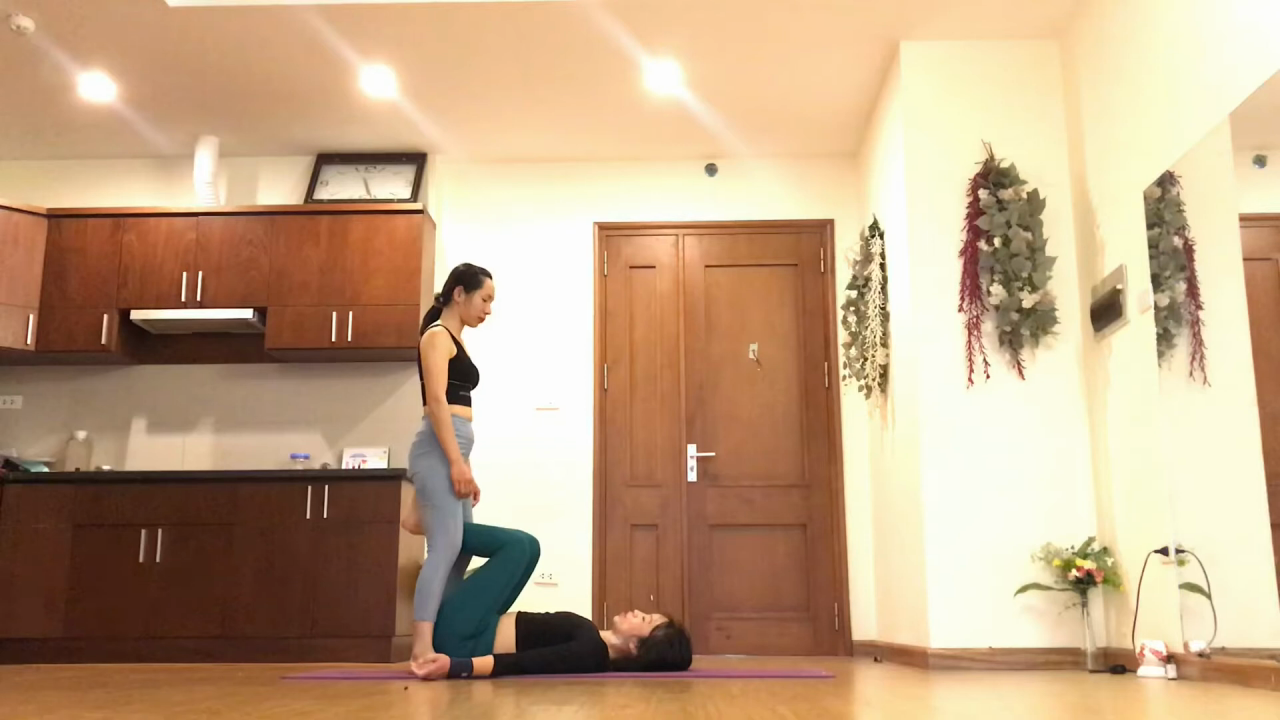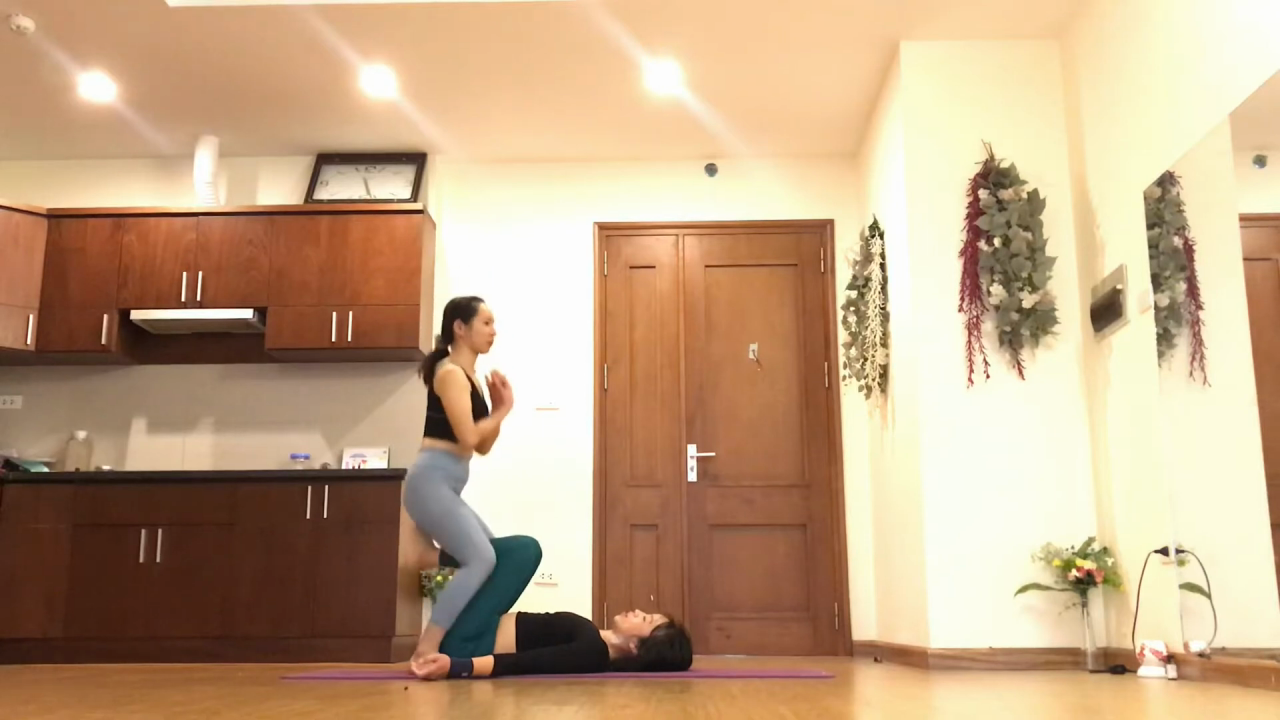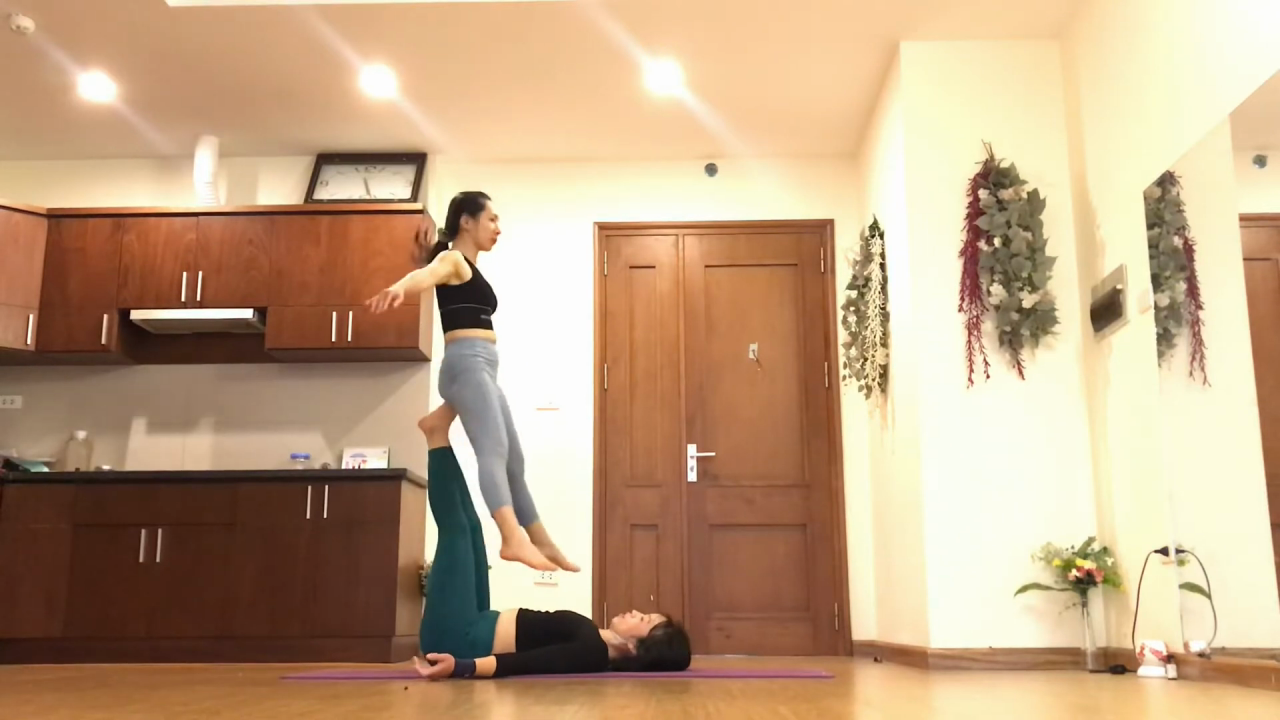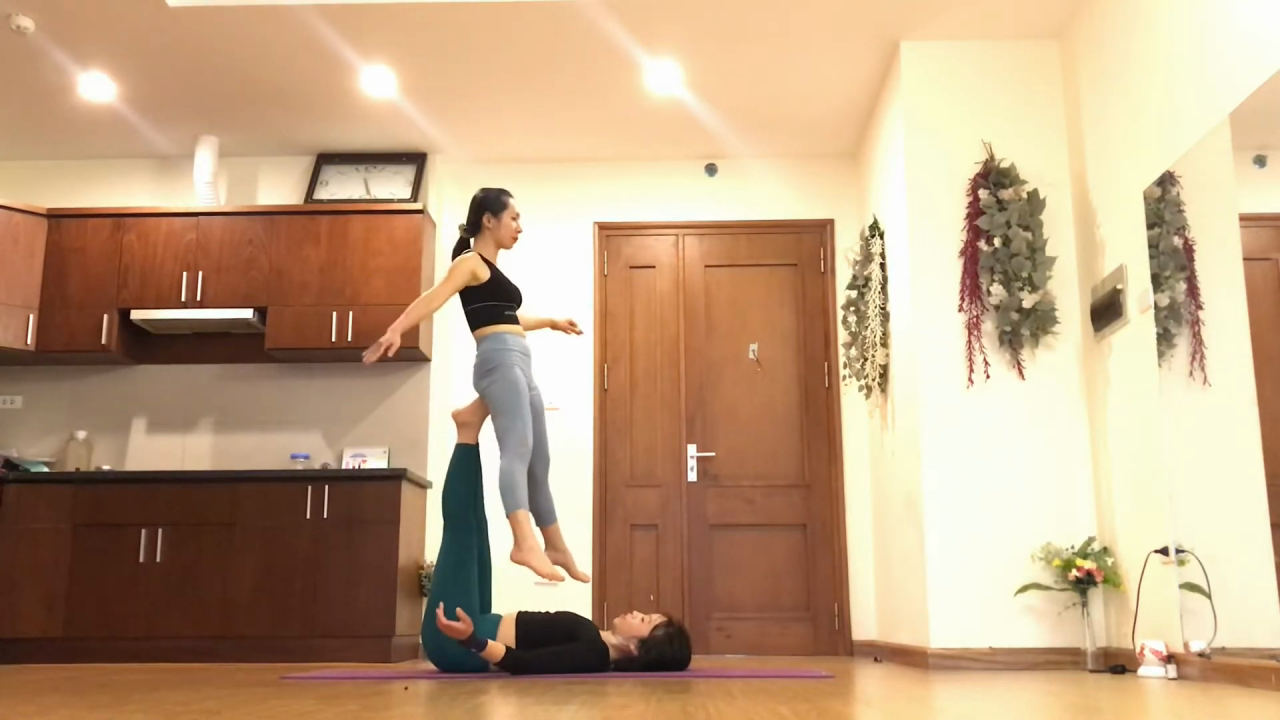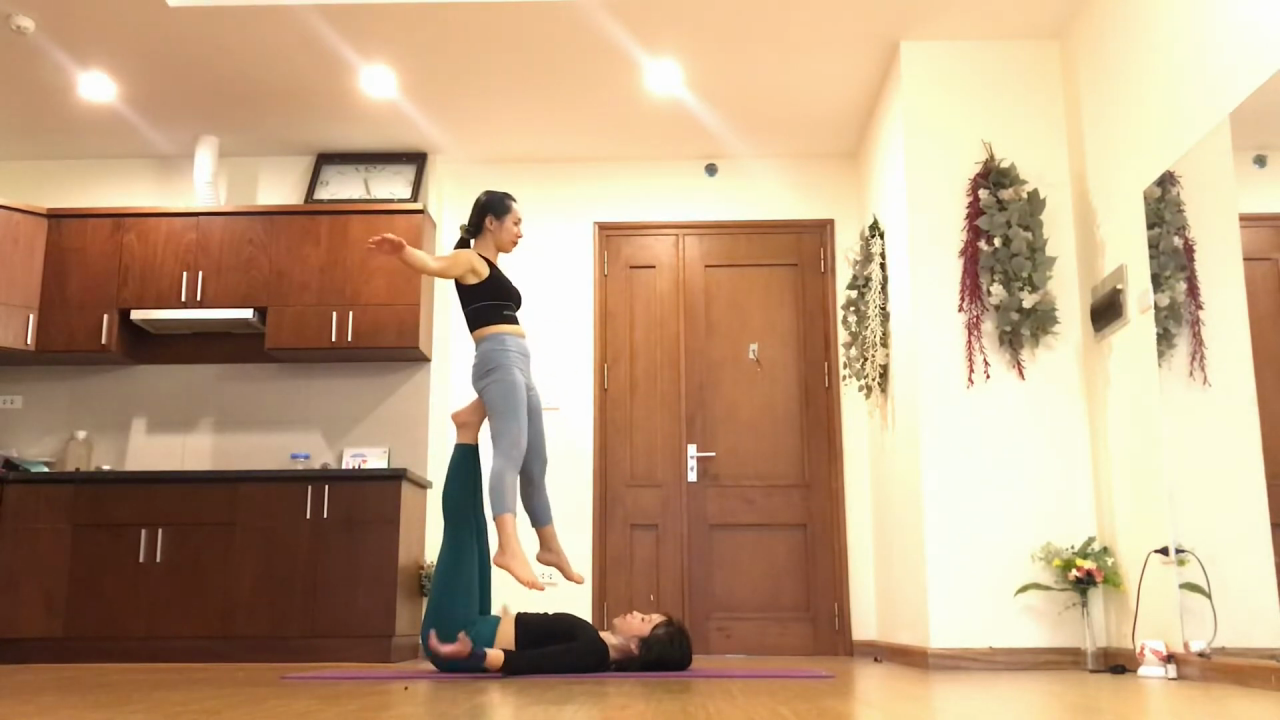
dt=1s
person 1, frame 1
left shoulder: (454, 341)
right shoulder: (437, 335)
right elbow: (436, 401)
left wrist: (463, 466)
right wrist: (457, 462)
left hip: (451, 451)
right hip: (439, 450)
left knee: (461, 550)
right knee: (445, 547)
right ankle: (422, 648)
person 1, frame 2
left shoulder: (468, 377)
right shoulder: (450, 373)
left elbow: (483, 445)
right elbow: (467, 436)
left wrist: (498, 406)
right wrist: (503, 413)
left hip: (446, 487)
right hip: (432, 482)
left knee: (485, 558)
right knee: (481, 559)
right ankle: (427, 650)
person 1, frame 3
left shoulder: (470, 269)
right shoulder: (452, 260)
right elbow: (422, 276)
right wrist: (399, 288)
left hip: (483, 368)
right hip: (467, 364)
left knee: (513, 461)
right knee: (494, 450)
left ankle: (540, 542)
right ankle: (514, 538)
person 1, frame 4
left shoulder: (492, 271)
right shoulder: (470, 262)
right elbow: (433, 298)
left wrist: (549, 322)
right wrist: (395, 329)
left hip: (518, 364)
right hip: (500, 361)
left knee: (538, 462)
right knee: (518, 450)
left ankle: (554, 546)
right ankle: (525, 543)
person 1, frame 5
left shoulder: (492, 272)
right shoulder: (470, 261)
right elbow: (431, 264)
left wrist: (483, 399)
right wrist: (403, 250)
left hip: (517, 365)
right hip: (499, 361)
left knee: (535, 464)
right knee: (511, 450)
left ankle: (550, 546)
right ankle: (509, 546)
person 2, frame 1
left shoulder: (592, 653)
right shoulder: (595, 642)
left elbow: (521, 664)
left wrist: (455, 666)
left hip: (463, 640)
right hip: (477, 635)
left knee: (521, 546)
right knee: (523, 548)
person 2, frame 2
left shoulder: (593, 653)
right shoulder: (594, 642)
left elbow: (519, 664)
left wrist: (456, 666)
left hip: (465, 643)
right hip: (475, 639)
left knee: (524, 550)
right knee: (524, 551)
person 2, frame 3
left shoulder: (592, 653)
right shoulder: (593, 640)
left elbow: (519, 664)
left wrist: (460, 666)
left hip: (456, 642)
right hip: (469, 634)
left knee: (455, 529)
left ankle: (438, 434)
person 2, frame 4
left shoulder: (594, 655)
right shoulder: (594, 643)
left elbow: (521, 663)
left wrist: (471, 640)
left hip: (454, 647)
right hip: (474, 632)
left knee: (461, 532)
left ankle: (468, 431)
person 2, frame 5
left shoulder: (594, 653)
right shoulder: (594, 644)
left elbow: (521, 662)
left wrist: (471, 653)
left hip: (458, 637)
right hip: (472, 635)
left knee: (460, 533)
left ankle: (468, 430)
